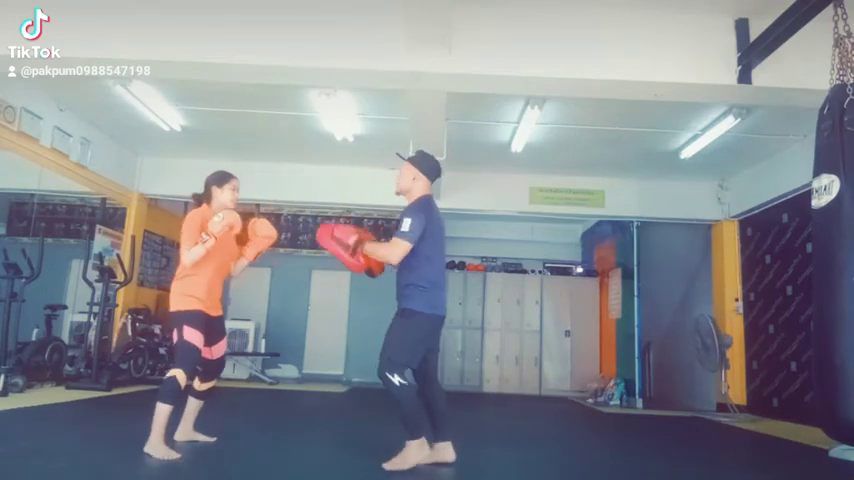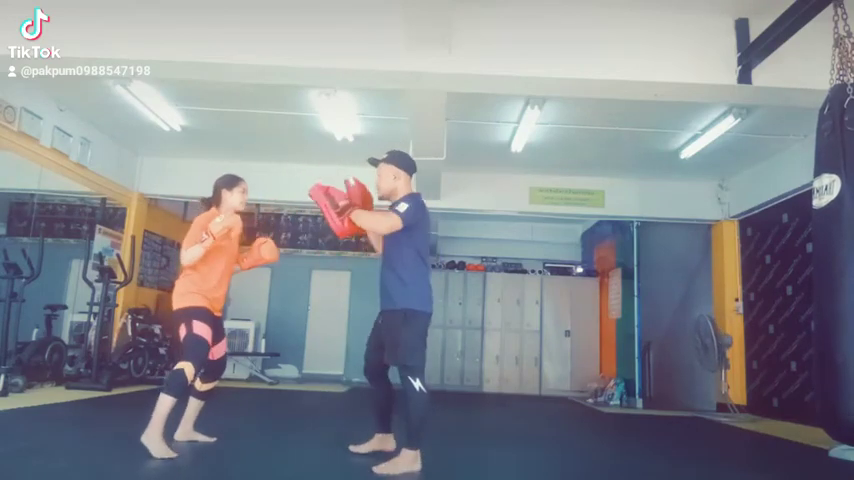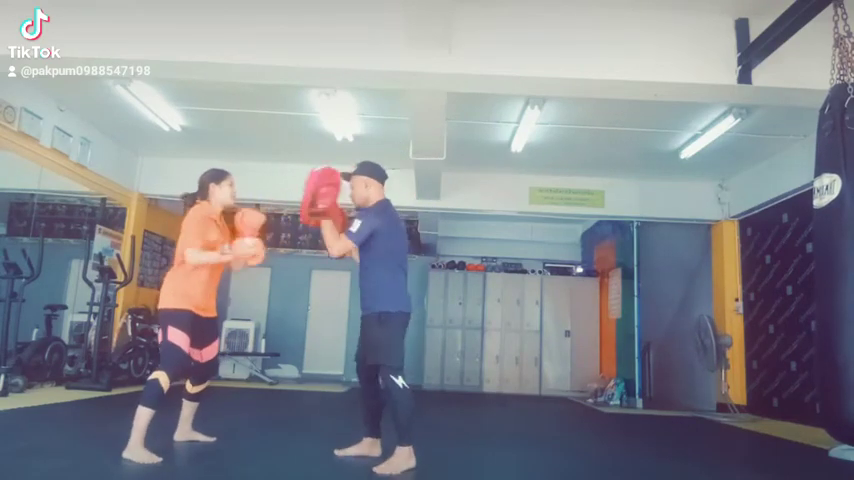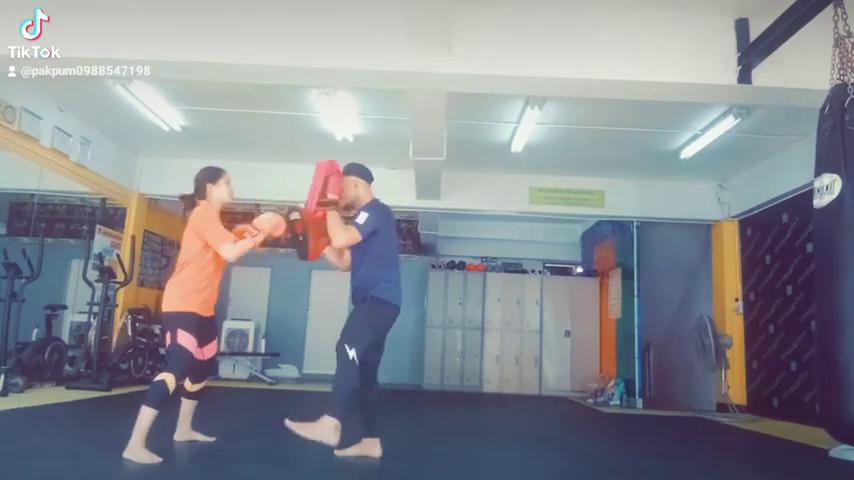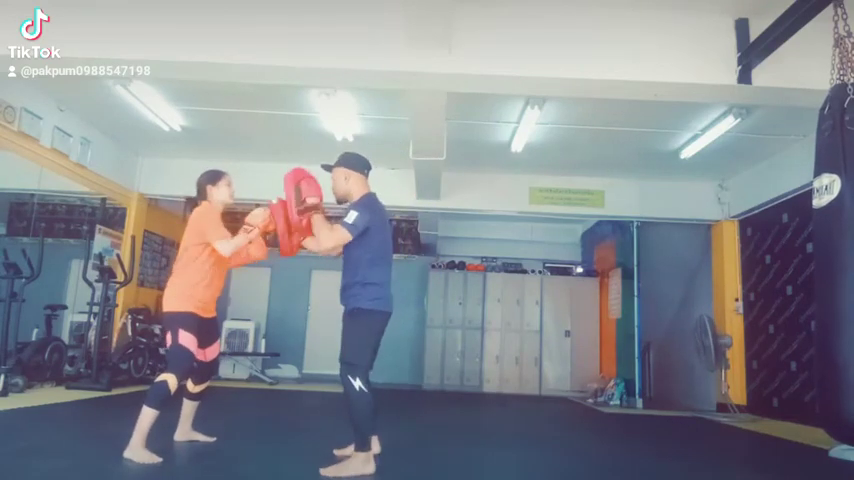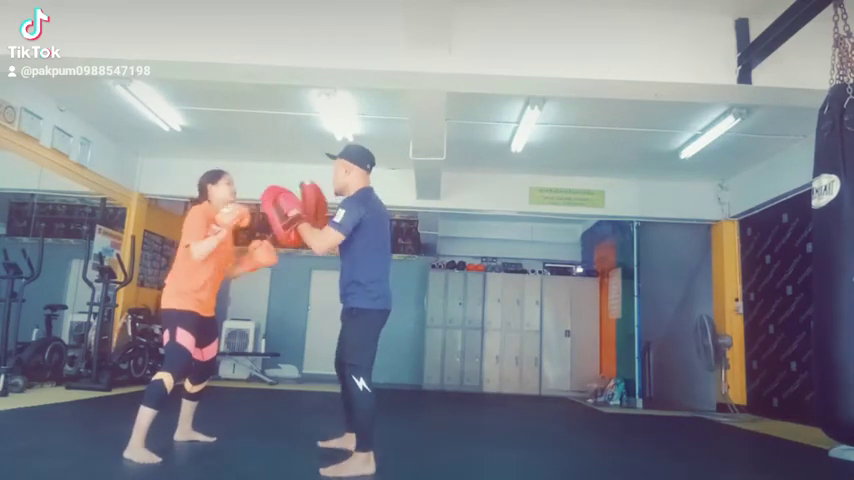
dt=0.4s
person 1, frame 1
left shoulder: (417, 210)
right shoulder: (427, 210)
left elbow: (394, 254)
left wrist: (361, 245)
right wrist: (371, 248)
left hip: (418, 307)
right hip: (427, 307)
left knee: (391, 371)
right knee: (426, 376)
left ankle: (416, 443)
right ankle: (441, 446)
person 1, frame 2
left shoulder: (412, 205)
right shoulder: (400, 210)
left elbow: (383, 225)
right elbow: (382, 245)
left wrist: (350, 211)
right wrist: (362, 216)
left hip: (410, 308)
right hip: (393, 307)
left knee: (410, 376)
right knee: (374, 367)
left ankle: (411, 454)
right ankle: (383, 436)
person 1, frame 3
left shoulder: (374, 214)
right shoulder: (380, 215)
left elbow: (336, 248)
right elbow: (365, 258)
left wrist: (325, 217)
right wrist: (342, 232)
left hip: (388, 309)
right hip: (377, 309)
left knee: (390, 375)
right knee: (367, 372)
left ankle: (405, 451)
right ankle: (371, 441)
person 1, frame 4
left shoulder: (374, 211)
right shoulder: (362, 218)
left elbow: (342, 238)
right elbow: (344, 263)
left wrist: (330, 210)
right wrist: (323, 244)
left hip: (380, 299)
right hip: (371, 300)
left knee: (348, 347)
right knee: (366, 368)
left ankle: (331, 424)
right ankle: (370, 440)
person 1, frame 5
left shoulder: (363, 208)
right shoulder: (369, 208)
left elbow: (328, 243)
right elbow: (337, 245)
left wrist: (314, 210)
right wrist: (300, 238)
left hip: (366, 306)
right hip: (369, 305)
left knee: (353, 375)
right knee: (357, 375)
right ankle: (369, 440)
person 1, frame 6
left shoulder: (354, 204)
right shoulder: (372, 204)
left elbow: (321, 245)
left wrist: (297, 221)
left hip: (364, 304)
right hip: (365, 302)
left knee: (357, 375)
right knee: (345, 366)
right ankle: (354, 435)
person 2, frame 1
left shoulder: (229, 226)
right shoulder: (196, 218)
left elbow: (232, 270)
right elbow: (188, 259)
left wrist: (255, 246)
right wrist: (213, 235)
left hip: (211, 306)
right hip: (188, 302)
left knee: (213, 367)
right knee: (186, 363)
left ankle: (185, 429)
right ankle: (155, 440)
person 2, frame 2
left shoulder: (233, 226)
right shoulder: (206, 220)
right elbow: (186, 259)
left wrist: (253, 258)
right wrist: (212, 235)
left hip: (212, 305)
right hip: (191, 299)
left knee: (215, 366)
right knee: (195, 357)
left ankle: (185, 429)
right ankle: (154, 432)
person 2, frame 3
left shoulder: (220, 222)
right shoulder: (199, 215)
left elbow: (235, 263)
right elbow: (192, 258)
left wrist: (243, 245)
right wrist: (232, 252)
left hip: (204, 307)
right hip: (179, 303)
left knee: (206, 367)
right knee: (172, 367)
left ankle: (184, 429)
right ankle: (134, 444)
person 2, frame 4
left shoulder: (213, 218)
right shoulder: (204, 214)
left elbow: (224, 256)
right elbow: (229, 253)
left wrist: (248, 239)
right wrist: (259, 233)
left hip: (202, 307)
right hip: (182, 304)
left knee: (204, 366)
right knee: (178, 368)
left ankle: (183, 429)
right ankle: (135, 444)
person 2, frame 5
left shoulder: (218, 221)
right shoulder: (205, 214)
left elbow: (225, 260)
right elbow: (227, 249)
left wrist: (251, 250)
right wrist: (252, 229)
left hip: (205, 308)
right hip: (182, 305)
left knee: (206, 367)
right knee: (179, 368)
left ankle: (184, 429)
right ankle: (136, 445)
person 2, frame 6
left shoulder: (226, 221)
right shoulder: (200, 213)
left elbow: (226, 271)
right elbow: (199, 253)
left wrist: (254, 261)
right wrist: (223, 229)
left hip: (205, 307)
right hip: (180, 303)
left knee: (204, 368)
right knee: (175, 367)
left ankle: (184, 429)
right ankle: (135, 444)
